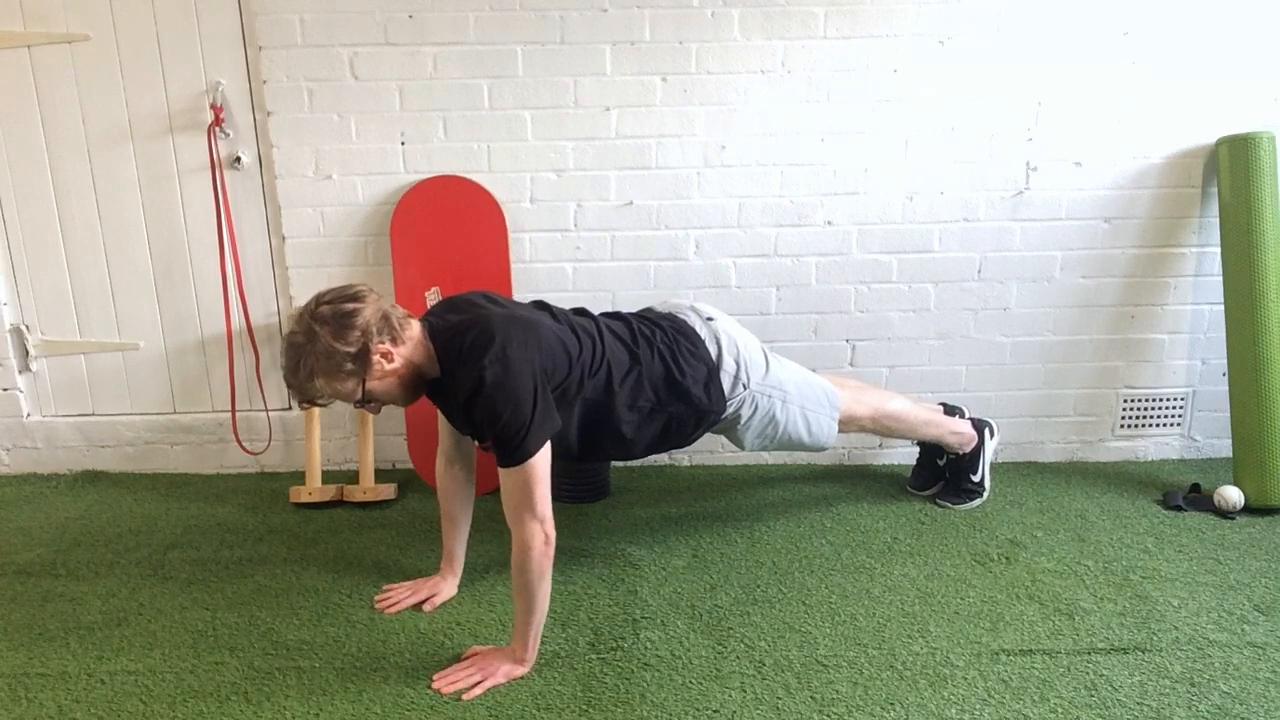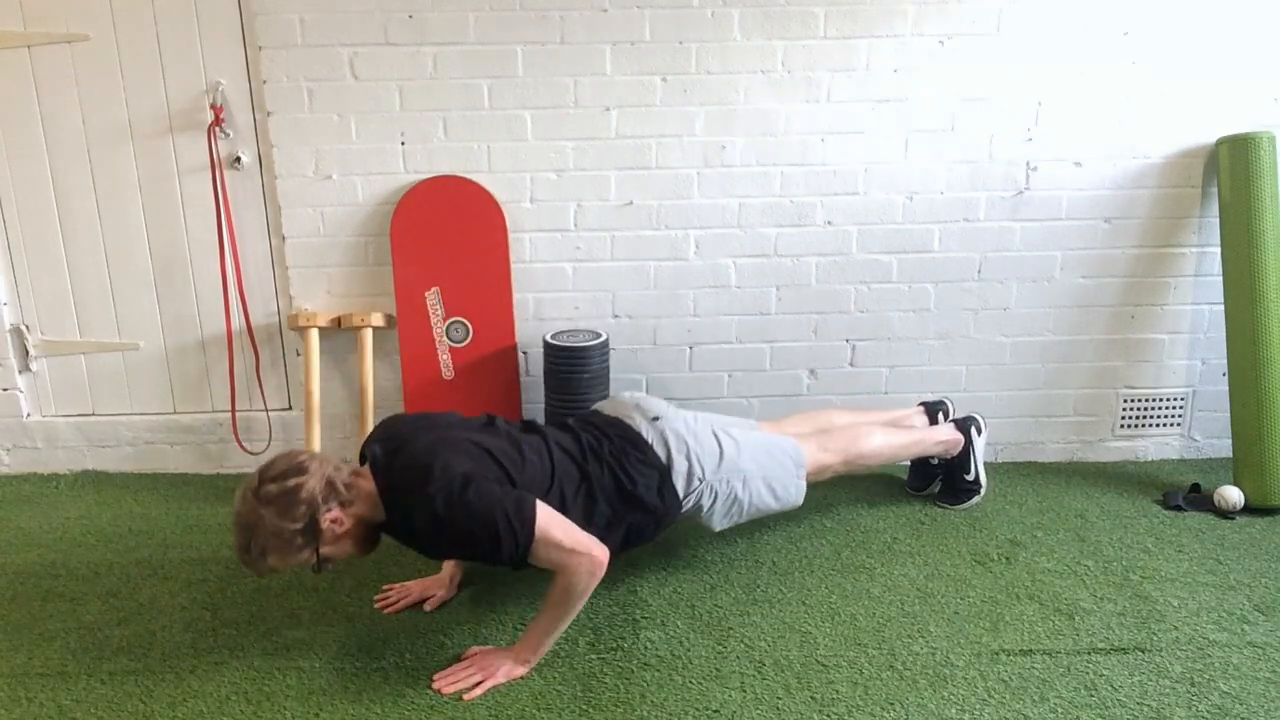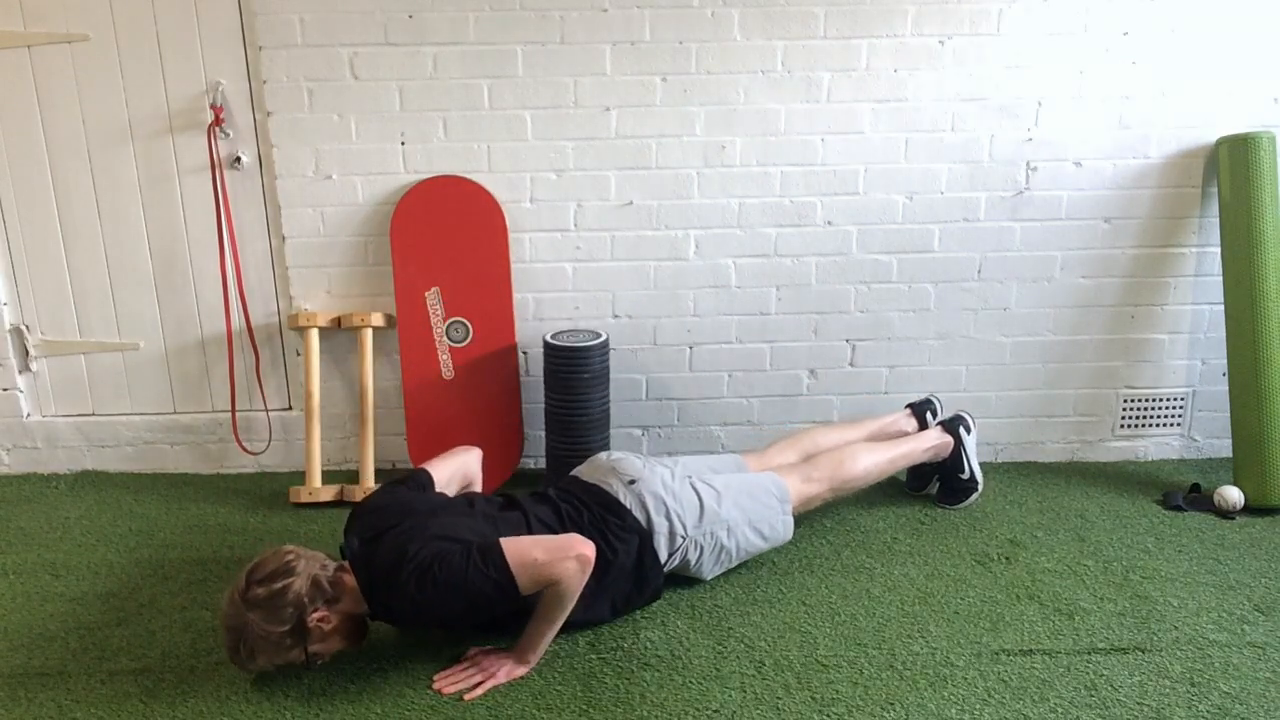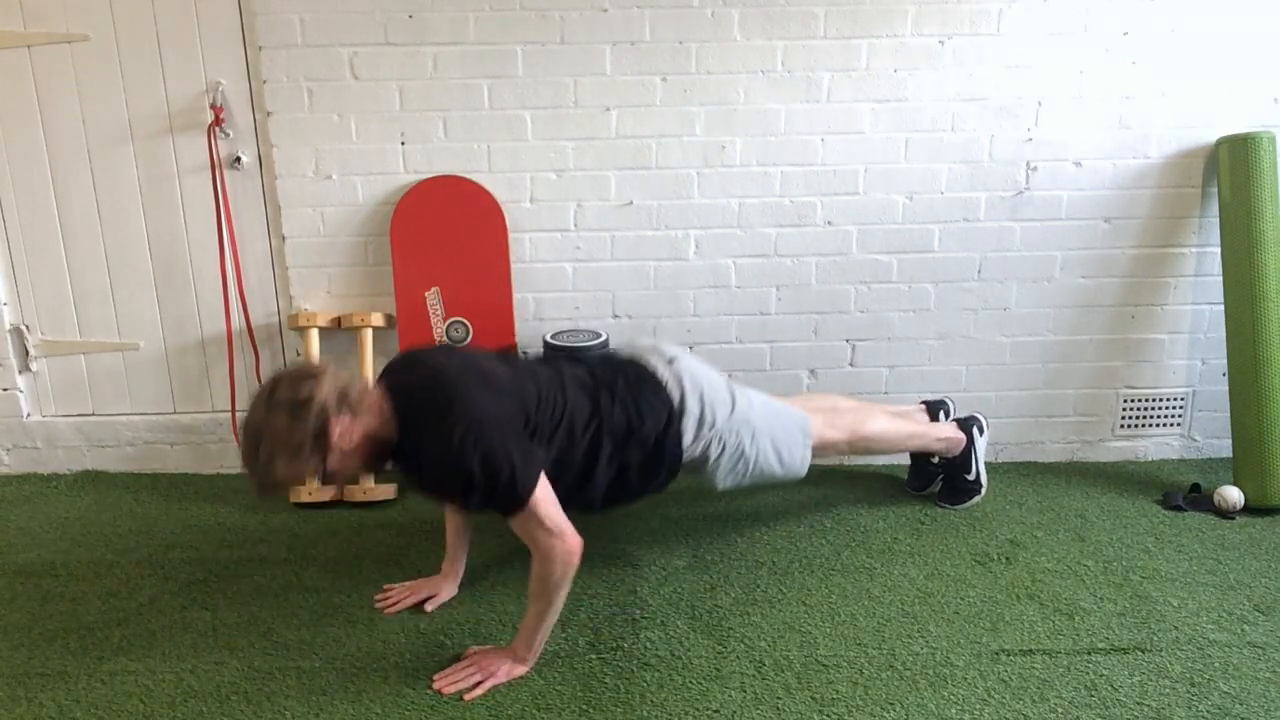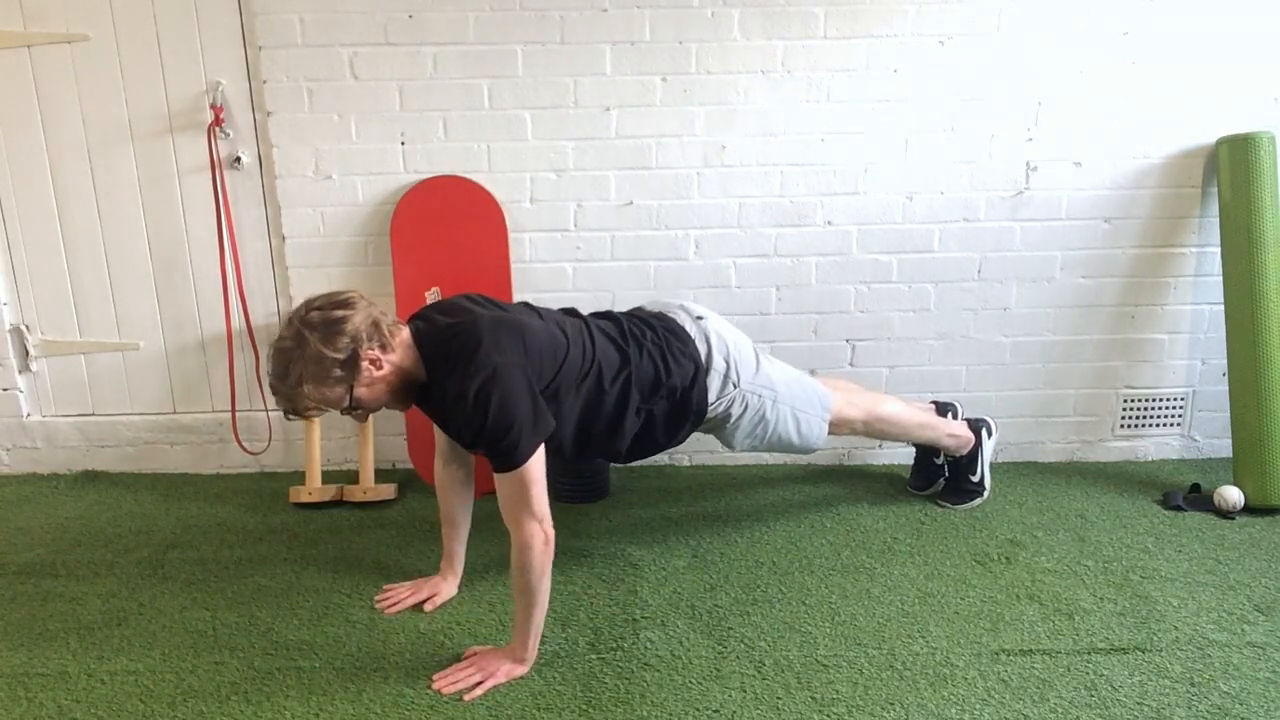
dt=1s
person 1, frame 1
left shoulder: (498, 370)
right shoulder: (438, 336)
left elbow: (534, 531)
right elbow: (455, 458)
left wrist: (519, 655)
right wrist: (448, 573)
left hip: (707, 368)
right hip: (670, 340)
left knee: (841, 413)
right knee: (828, 405)
left ankle: (965, 437)
right ankle: (943, 422)
person 1, frame 2
left shoulder: (439, 497)
right shoulder: (386, 451)
left elbow: (585, 557)
left wrist: (519, 657)
right wrist: (449, 573)
left hip: (664, 466)
right hip: (622, 427)
left knee: (818, 457)
right knee: (783, 439)
left ankle: (952, 440)
right ankle: (924, 416)
person 1, frame 3
left shoulder: (416, 580)
right shoulder: (375, 521)
left elbow: (573, 557)
right elbow: (466, 456)
left wrist: (522, 657)
left hip: (649, 528)
right hip: (613, 481)
left knee: (803, 486)
right knee: (769, 466)
left ankle: (942, 440)
right ankle: (914, 419)
person 1, frame 4
left shoulder: (457, 428)
right shoulder: (397, 392)
left elbow: (561, 544)
left wrist: (520, 654)
right wrist: (451, 572)
left hip: (671, 411)
right hip: (637, 381)
left knee: (826, 434)
right knee: (795, 421)
left ankle: (954, 438)
right ankle: (926, 414)
person 1, frame 5
left shoulder: (487, 376)
right shoulder: (427, 342)
left elbow: (532, 529)
right elbow: (453, 458)
left wrist: (519, 654)
right wrist: (449, 572)
left hip: (698, 368)
right hip: (660, 341)
left knee: (833, 415)
right knee: (817, 407)
left ankle: (963, 438)
right ankle: (937, 416)
